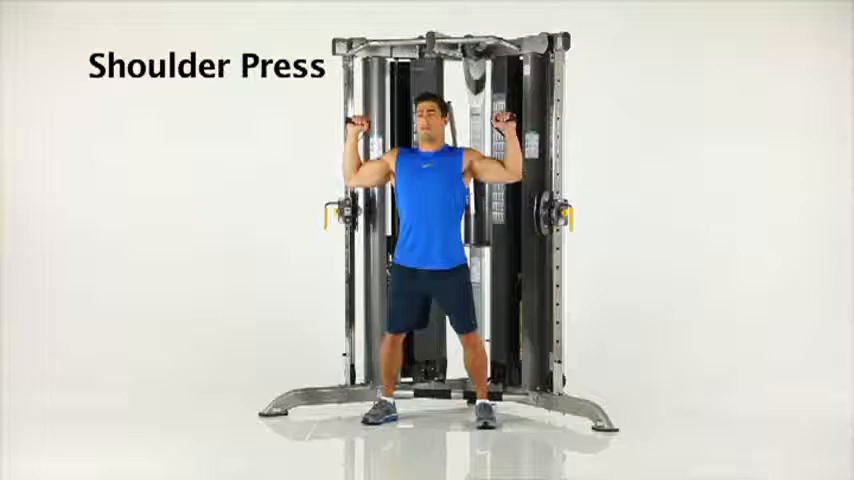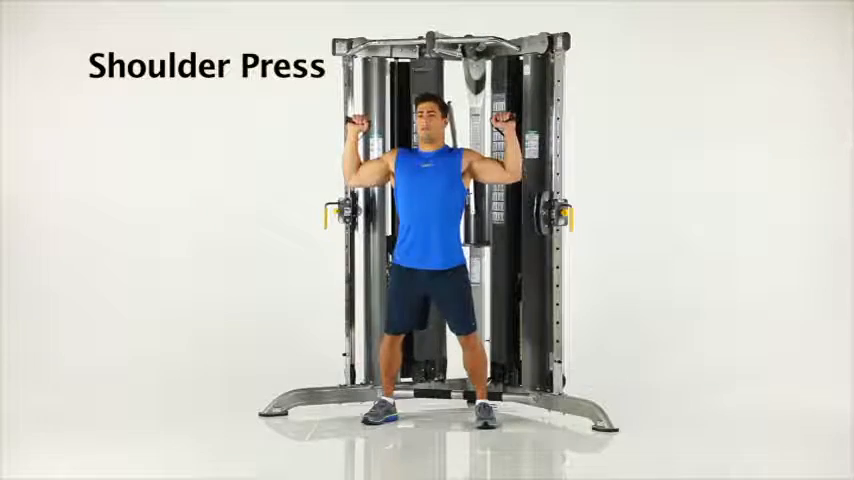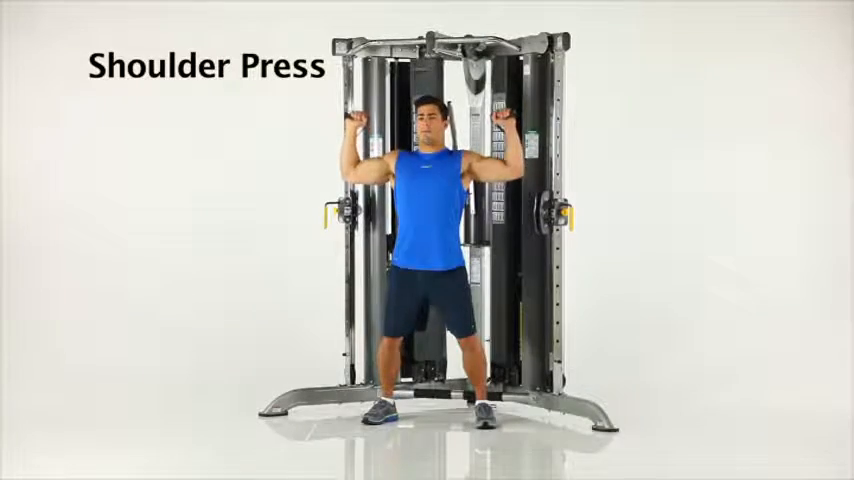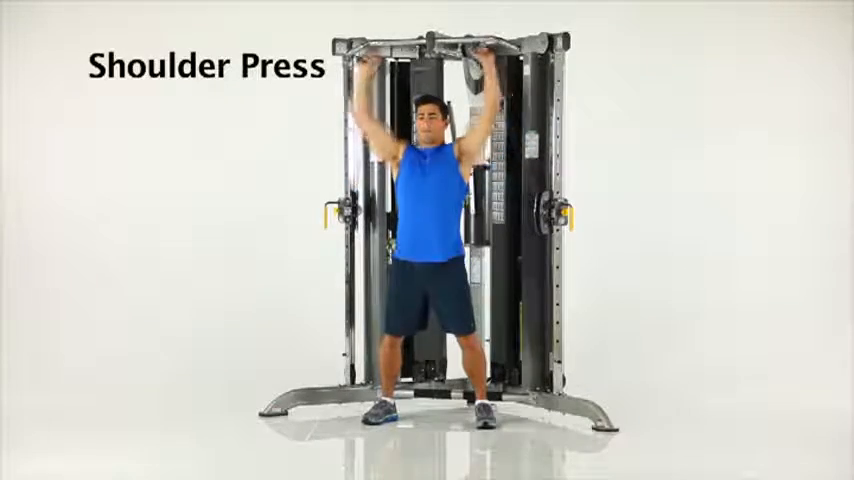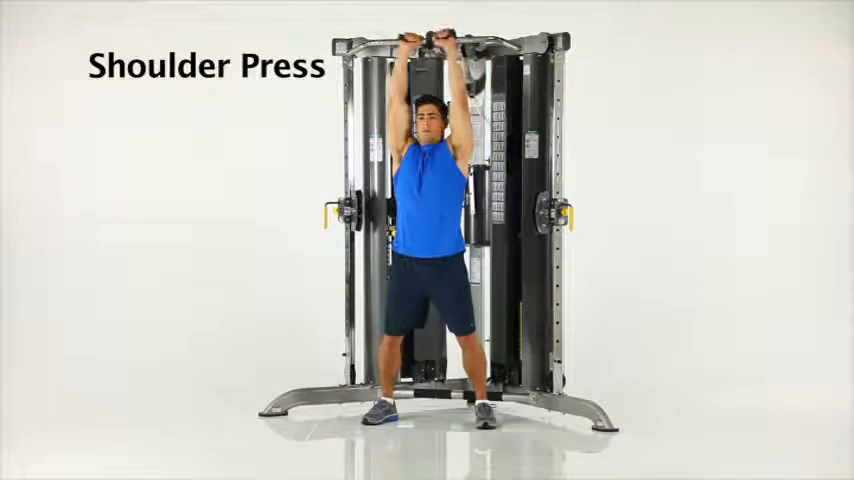
dt=0.4s
person 1, frame 1
left shoulder: (464, 159)
right shoulder: (396, 159)
left elbow: (512, 174)
right elbow: (352, 177)
left wrist: (509, 133)
right wrist: (353, 135)
left hip: (451, 266)
right hip: (407, 265)
left knee: (469, 335)
right knee: (393, 334)
left ankle: (482, 402)
right ankle: (386, 401)
person 1, frame 2
left shoulder: (463, 160)
right shoulder: (396, 159)
left elbow: (512, 174)
right elbow: (351, 177)
left wrist: (509, 132)
right wrist: (352, 135)
left hip: (449, 266)
right hip: (406, 266)
left knee: (469, 337)
right knee: (392, 335)
left ankle: (482, 402)
right ankle: (386, 401)
person 1, frame 3
left shoulder: (463, 162)
right shoulder: (397, 162)
left elbow: (514, 169)
right elbow: (350, 171)
left wrist: (509, 127)
right wrist: (352, 128)
left hip: (448, 269)
right hip: (405, 268)
left knee: (468, 338)
right knee: (390, 337)
left ankle: (482, 403)
right ankle: (386, 402)
person 1, frame 4
left shoulder: (459, 154)
right shoulder: (400, 155)
left elbow: (490, 114)
right elbow: (363, 120)
left wrist: (490, 68)
right wrist: (364, 75)
left hip: (448, 264)
right hip: (405, 263)
left knee: (468, 337)
right knee: (392, 337)
left ankle: (482, 403)
right ankle: (386, 401)
person 1, frame 5
left shoulder: (456, 151)
right shoulder: (402, 151)
left elbow: (460, 100)
right elbow: (395, 100)
left wrist: (451, 51)
right wrist: (404, 52)
left hip: (448, 262)
right hip: (405, 262)
left knee: (467, 336)
right knee: (391, 336)
left ankle: (482, 402)
right ankle: (386, 401)
